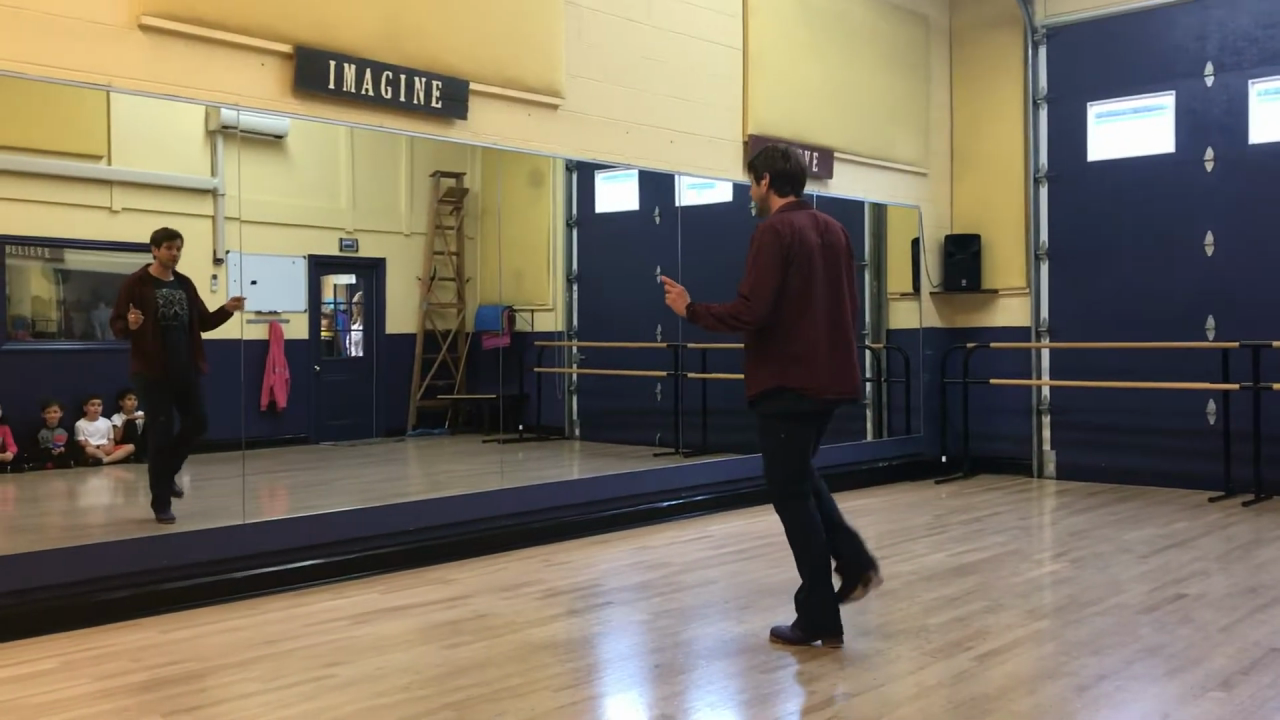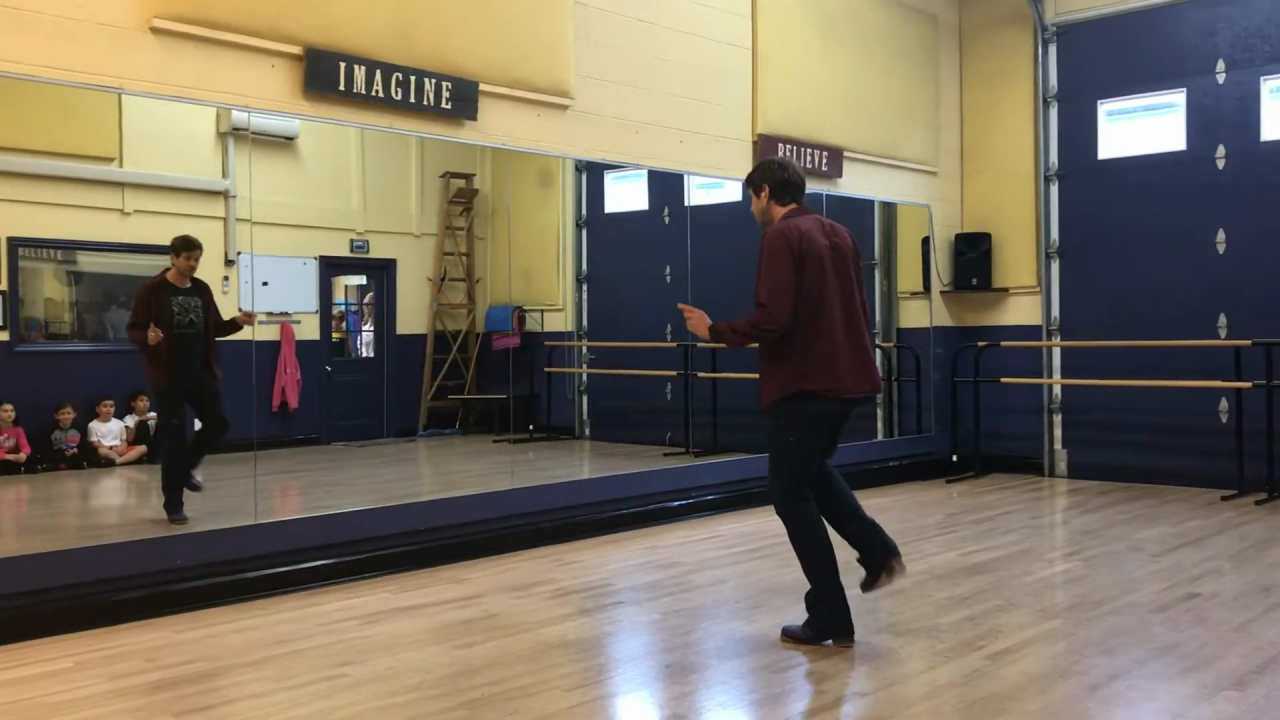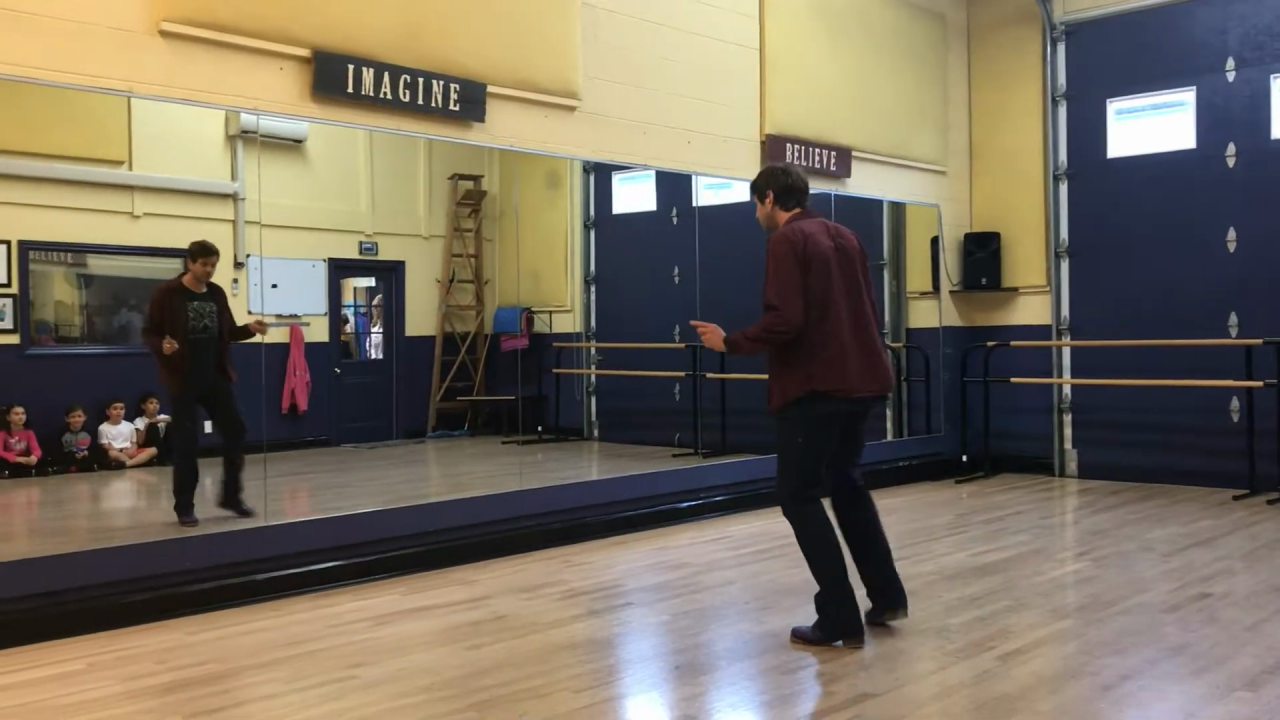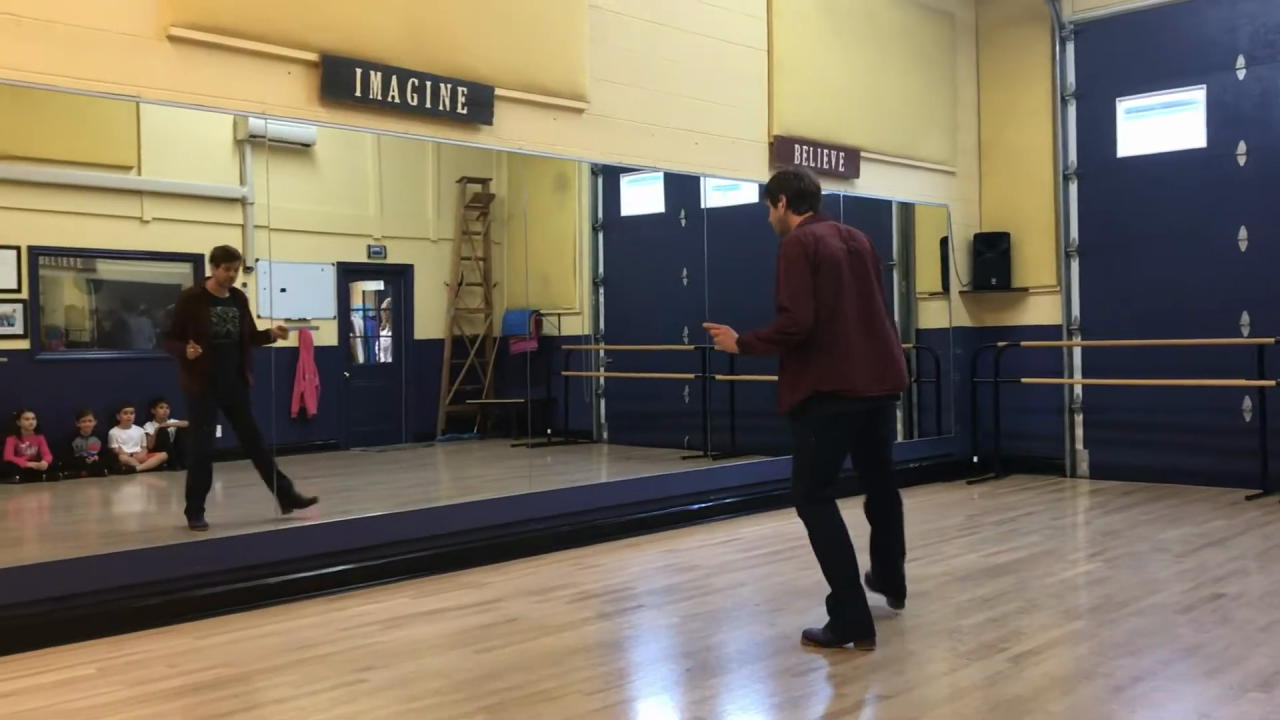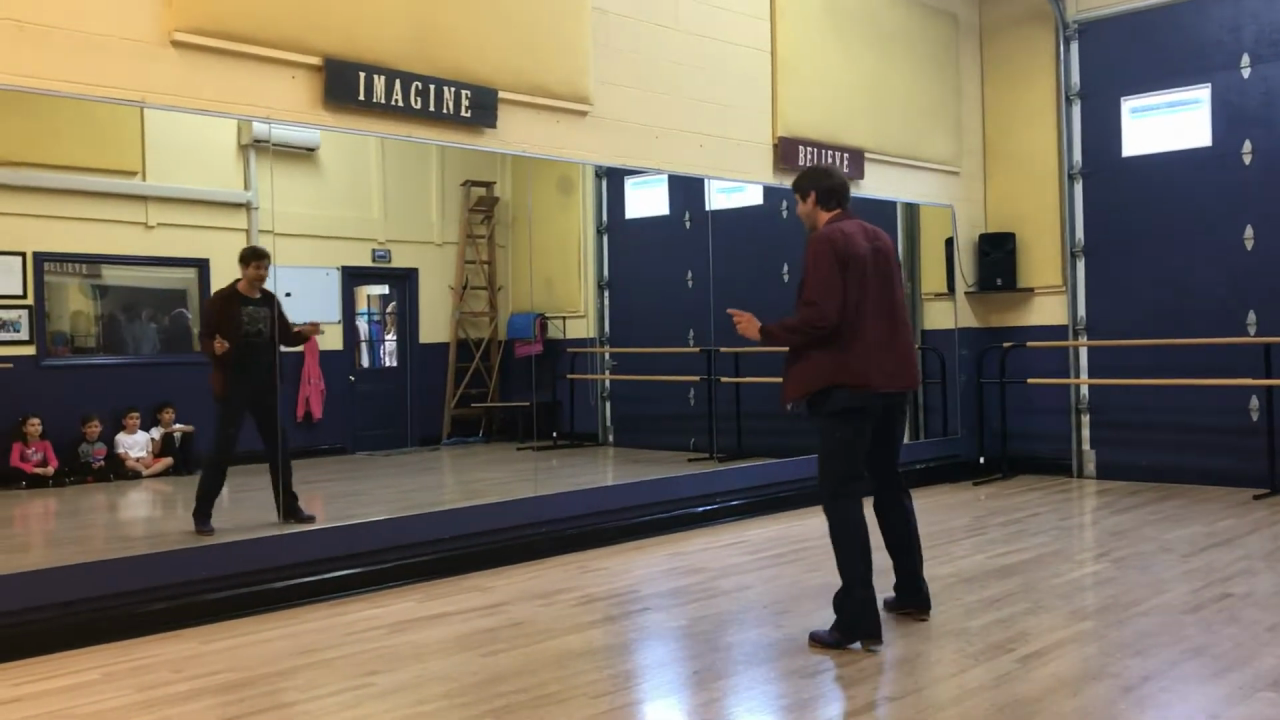
dt=0.2s
person 1, frame 1
left shoulder: (774, 231)
right shoulder: (834, 230)
left elbow: (752, 311)
left wrist: (691, 310)
left hip: (788, 382)
right hip: (831, 377)
left knee: (791, 495)
right knee: (801, 480)
left ankle: (819, 619)
right ankle: (854, 562)
person 1, frame 2
left shoulder: (781, 238)
right shoulder: (839, 235)
left elbow: (771, 320)
left wrist: (714, 331)
left hip: (804, 384)
right hip: (849, 378)
left knee: (792, 496)
right knee: (812, 469)
left ankle: (830, 618)
right ankle: (877, 550)
person 1, frame 3
left shoulder: (786, 241)
right shoulder: (844, 237)
left elbow: (784, 321)
left wrist: (729, 342)
left hip: (815, 386)
right hip: (864, 379)
left knee: (799, 496)
right knee: (844, 480)
left ankle: (839, 619)
right ankle: (885, 595)
person 1, frame 4
left shoulder: (798, 245)
right shoulder: (857, 240)
left elbow: (795, 323)
left wrist: (742, 343)
left hip: (828, 387)
right hip: (880, 380)
left knee: (814, 496)
right knee: (879, 482)
left ankle: (851, 619)
right ankle: (890, 583)
person 1, frame 5
left shoulder: (825, 241)
right shoulder: (880, 239)
left elbow: (820, 317)
left wrist: (764, 332)
left hip: (847, 384)
right hip: (893, 380)
left knee: (841, 495)
right knee: (888, 485)
left ankle: (858, 619)
right ankle: (911, 593)
person 2, frame 1
left shoulder: (185, 284)
right shoulder: (137, 284)
left elbow: (202, 322)
right elbow: (116, 324)
left wrist: (227, 309)
right wrist: (129, 325)
left hip: (186, 369)
right hip: (153, 371)
left knee: (198, 422)
right knee: (161, 434)
left ankle: (167, 473)
right ankle: (161, 503)
person 2, frame 2
left shoulder: (202, 289)
right shoulder: (152, 290)
left elbow: (215, 329)
right elbow: (133, 330)
left wrist: (237, 322)
right wrist: (147, 339)
left hip: (201, 372)
right hip: (168, 376)
left knee: (218, 423)
right knee: (173, 437)
left ankle: (185, 468)
right ankle: (173, 504)
person 2, frame 3
left shoulder: (217, 294)
right shoulder: (167, 294)
left elbow: (227, 333)
right elbow: (150, 333)
left wrist: (249, 329)
right wrist: (162, 347)
left hip: (216, 376)
right hip: (182, 379)
left knee: (236, 429)
right knee: (186, 442)
left ankle: (231, 495)
right ankle: (184, 507)
person 2, frame 4
left shoulder: (239, 299)
right shoulder: (191, 299)
left elbow: (249, 337)
right elbow: (171, 339)
left wrist: (271, 334)
right wrist: (186, 352)
left hip: (235, 382)
right hip: (202, 385)
left knee: (254, 440)
right knee: (202, 447)
left ankle: (286, 497)
right ankle: (195, 511)
person 2, frame 5
left shoulder: (270, 300)
right shoulder: (223, 300)
left elbow: (283, 337)
right elbow: (205, 337)
left wrist: (304, 333)
right wrist: (215, 347)
left hip: (265, 386)
right hip: (233, 387)
left knee: (278, 445)
right knee: (223, 449)
left ankle: (288, 508)
right ankle: (202, 514)
